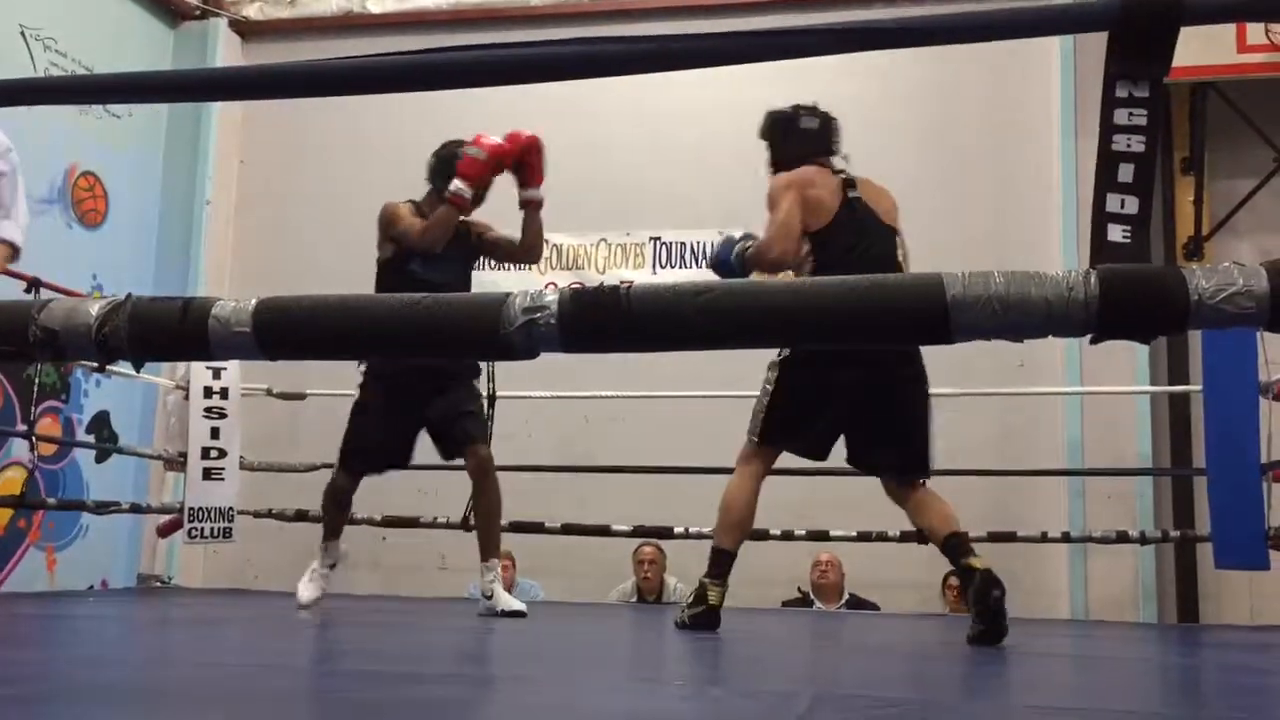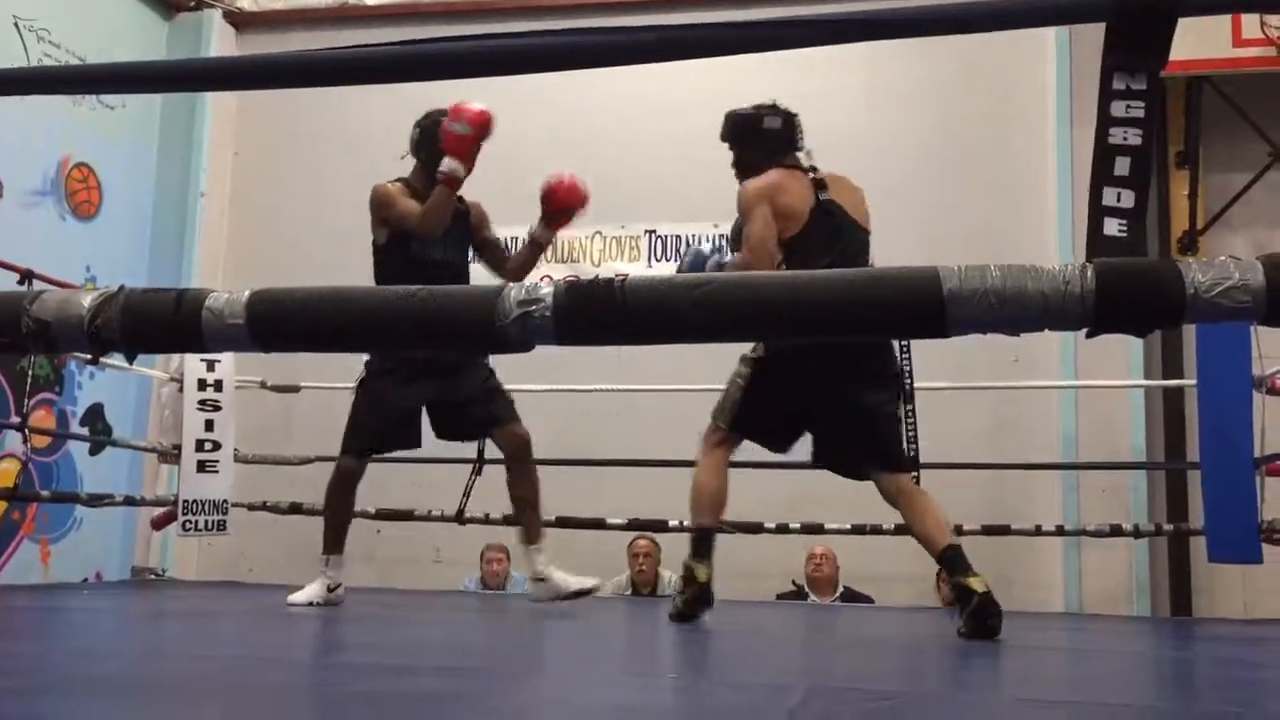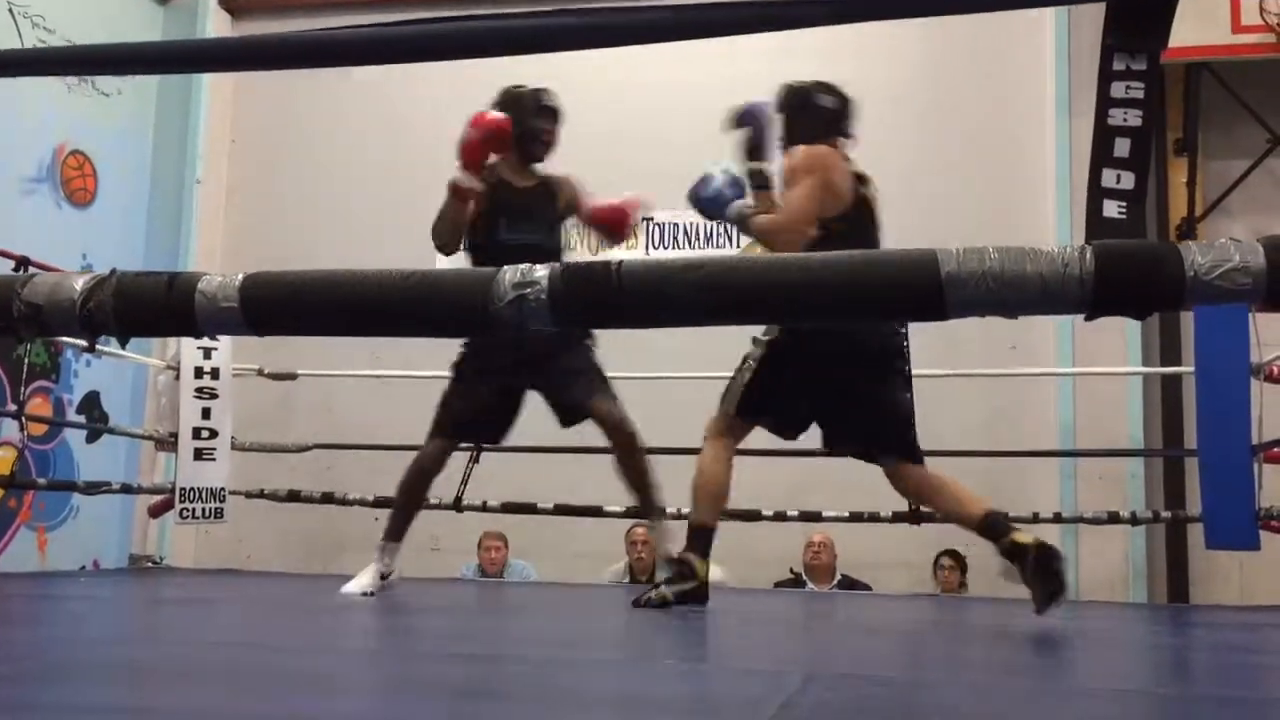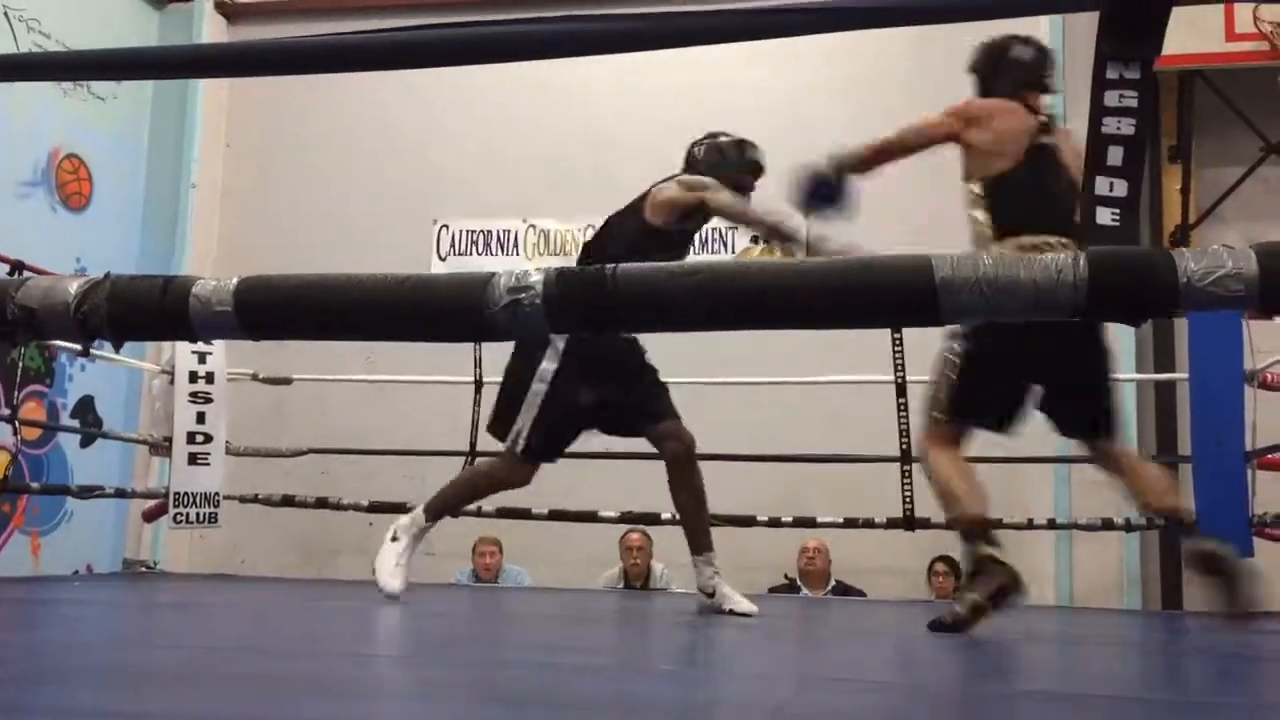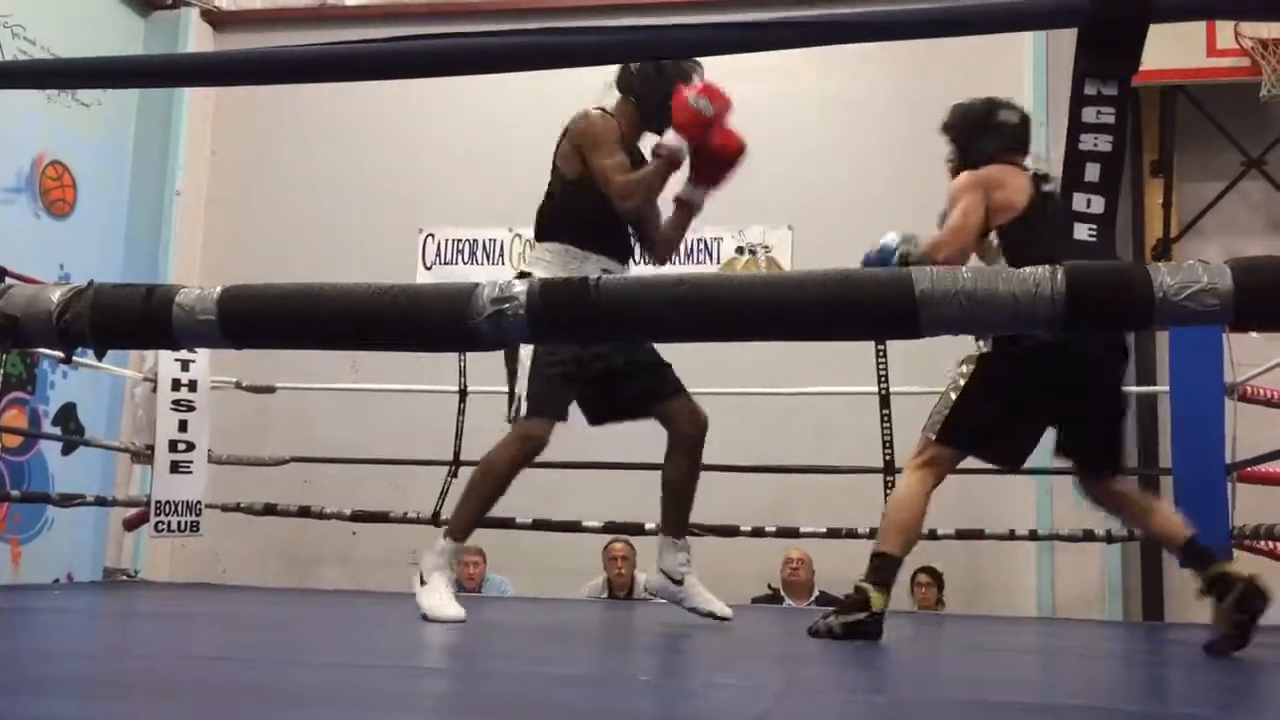
dt=0.4s
person 1, frame 1
left shoulder: (792, 183)
right shoulder: (880, 196)
left elbow: (781, 254)
left wrist: (744, 253)
right hip: (894, 340)
left knee: (754, 460)
right knee: (906, 483)
left ankle: (710, 593)
right ankle: (978, 578)
person 1, frame 2
left shoulder: (761, 188)
right shoulder: (849, 190)
left elbow: (758, 271)
left wrist: (714, 265)
left hip: (798, 337)
right hip: (866, 338)
left knee: (716, 446)
right knee: (893, 479)
left ankle: (698, 578)
right ankle: (971, 588)
person 1, frame 3
left shoulder: (807, 159)
right shoulder: (858, 179)
left elbow: (785, 238)
left wrist: (736, 209)
right wrist: (755, 166)
left hip: (813, 325)
right hip: (874, 329)
left knee: (721, 435)
right knee: (908, 471)
left ankle: (691, 569)
right ankle: (1023, 548)
person 1, frame 4
left shoulder: (986, 113)
right shoulder: (1067, 141)
left elbow: (896, 144)
left wrist: (837, 168)
left knee: (941, 440)
right knee: (1108, 447)
left ankle: (988, 565)
right ankle: (1197, 547)
person 1, frame 5
left shoulder: (976, 181)
right shoulder: (1058, 189)
left elbow: (948, 253)
left wrist: (904, 253)
left hip: (1032, 336)
right hip: (1098, 337)
left knee: (926, 464)
right knee: (1106, 485)
left ankle: (869, 602)
right ankle: (1228, 583)
person 2, frame 1
left shoulder: (474, 233)
right shoulder: (396, 214)
left elbow: (529, 253)
right elbow: (428, 240)
left wrist: (531, 191)
right wrist: (464, 185)
left hip: (450, 371)
right hip: (392, 369)
left knee: (482, 461)
right knee: (347, 475)
left ankle: (492, 585)
right ankle: (325, 561)
person 2, frame 2
left shoulder: (470, 213)
right shoulder: (387, 196)
left elbow: (511, 270)
right elbow: (427, 224)
left wrist: (545, 231)
right wrist: (455, 164)
left hip: (458, 352)
right hip: (397, 354)
left knee: (517, 441)
right knee: (349, 464)
left ankle: (540, 570)
right ankle: (330, 577)
person 2, frame 3
left shoulder: (561, 190)
right shoulder: (479, 179)
left elbow: (609, 230)
right elbow: (445, 243)
left wrist: (617, 219)
right wrist: (466, 178)
left hip: (557, 334)
right hip: (495, 338)
left knee: (616, 424)
right knee: (434, 453)
right ankle: (384, 563)
person 2, frame 4
left shoulder: (673, 219)
right shoulder: (687, 192)
right elbow: (754, 219)
left hip: (610, 344)
right hip: (571, 337)
left knee: (680, 445)
right knee: (516, 469)
left ankle: (709, 580)
right ankle: (409, 530)
person 2, frame 5
left shoulder: (638, 155)
right shoulder: (592, 126)
left elbow: (658, 251)
right elbow: (627, 200)
left wrist: (696, 189)
right wrist: (678, 142)
left knee: (690, 423)
right knee: (530, 434)
left ankle: (673, 569)
right ankle: (436, 568)
